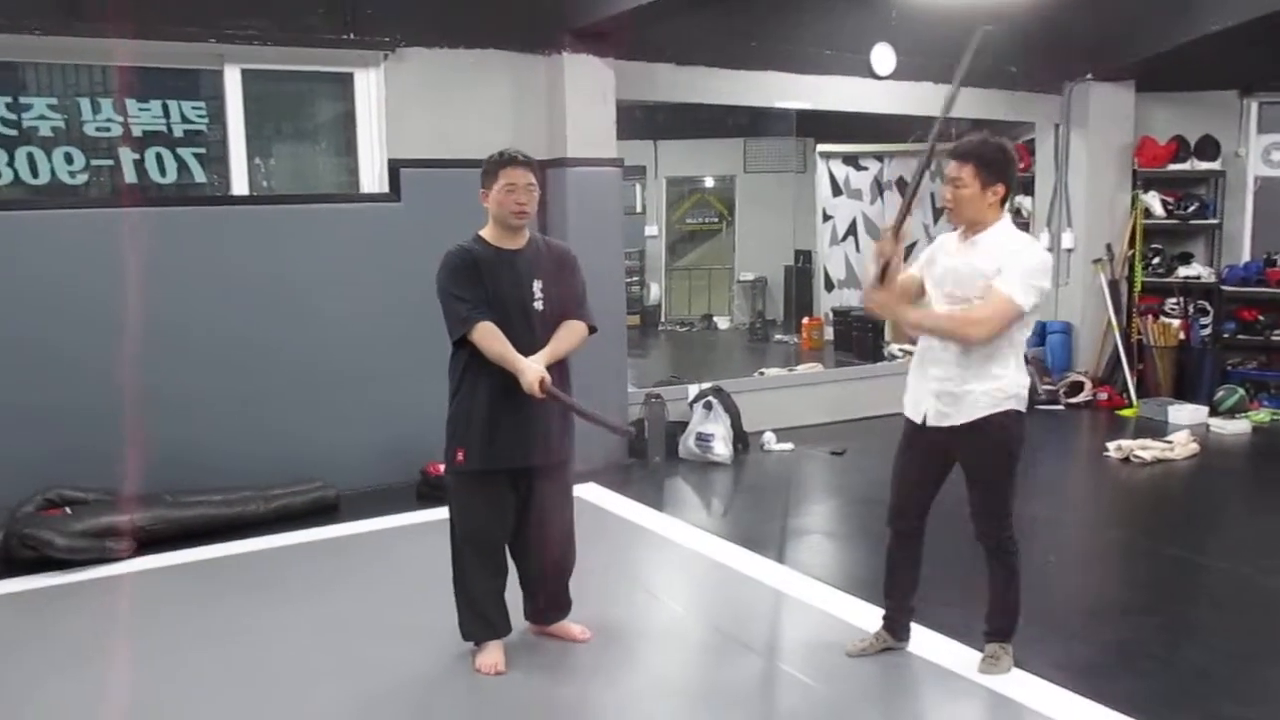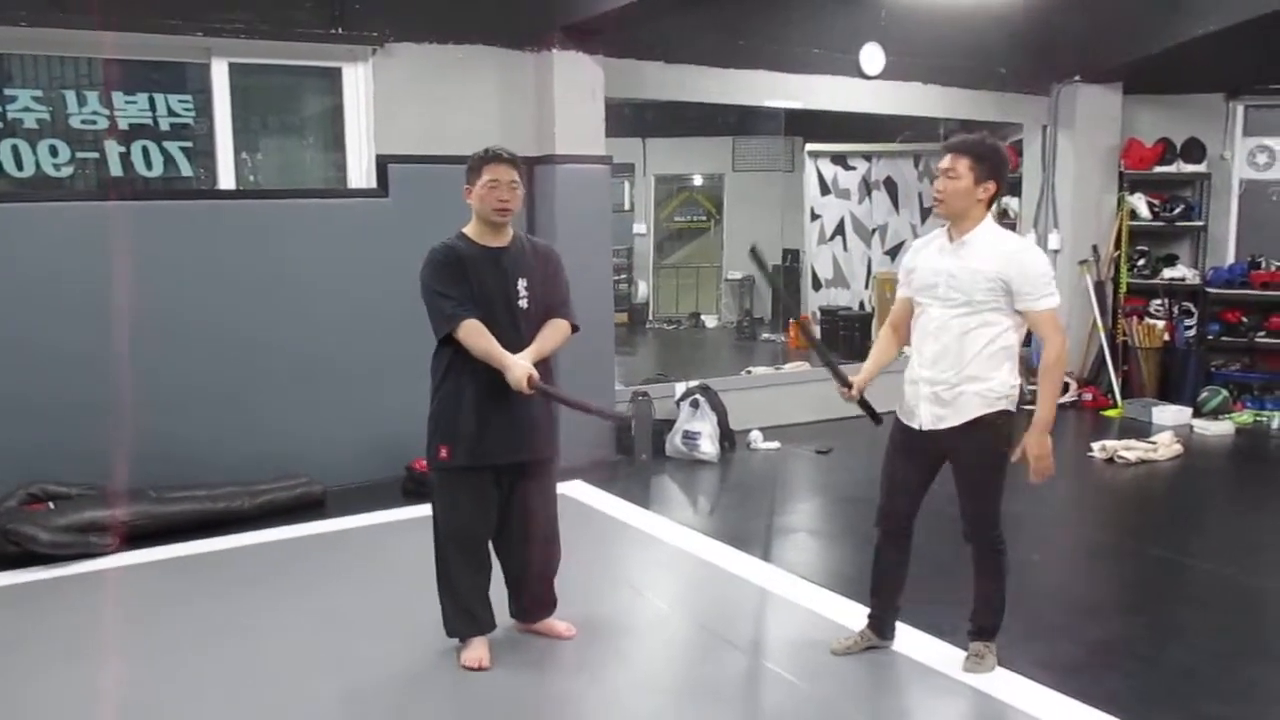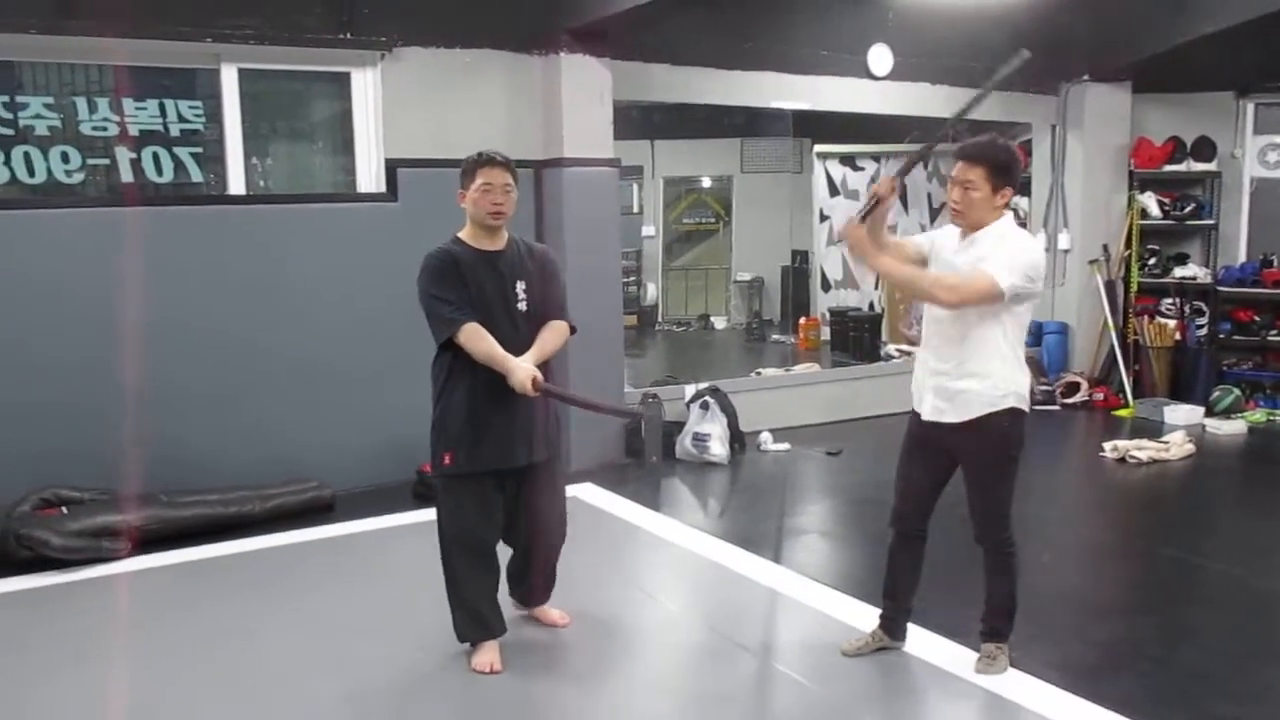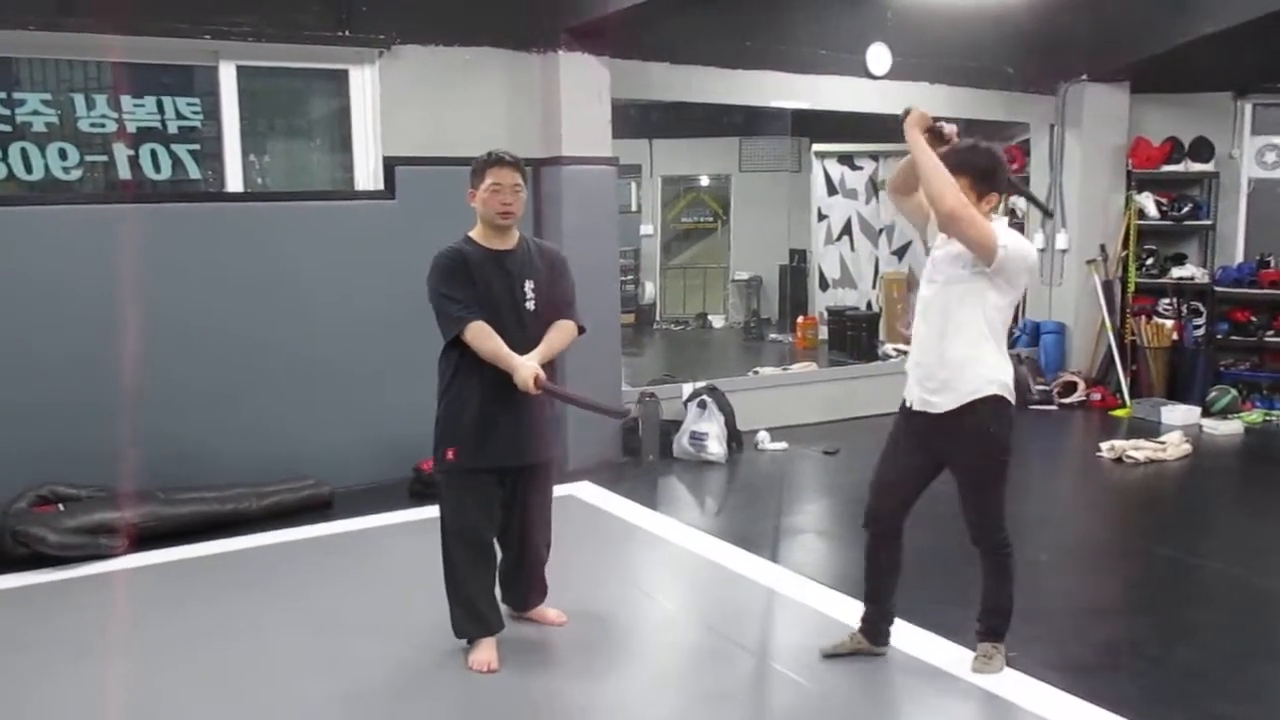
dt=0.4s
person 1, frame 1
left shoulder: (1026, 256)
right shoulder: (944, 247)
left elbow: (978, 327)
right elbow: (897, 294)
left wrist: (902, 313)
right wrist: (886, 267)
left hip: (989, 417)
right hip: (927, 411)
left knee: (994, 533)
right knee: (903, 520)
left ankle: (1000, 640)
right ankle: (895, 626)
person 1, frame 2
left shoulder: (1018, 255)
right shoulder: (919, 251)
left elbow: (1053, 344)
right elbow: (897, 326)
left wrist: (1040, 428)
right wrist: (866, 374)
left hip: (981, 418)
right hip: (916, 413)
left knee: (983, 534)
right knee: (891, 521)
left ankle: (984, 638)
right ankle: (880, 625)
person 1, frame 3
left shoulder: (1022, 252)
right shoulder: (945, 239)
left elbow: (954, 293)
right elbow: (890, 254)
left wrist: (876, 258)
right wrist: (876, 217)
left hip: (990, 415)
right hip: (930, 409)
left knee: (992, 534)
right knee: (906, 521)
left ankle: (995, 639)
right ankle: (891, 626)
person 1, frame 4
left shoulder: (1013, 251)
right shoulder: (945, 235)
left elbow: (953, 209)
right elbow: (901, 191)
left wrist: (916, 140)
right wrist: (923, 147)
left hip: (977, 409)
right hip: (921, 405)
left knee: (987, 532)
right knee: (881, 514)
left ankle: (992, 638)
right ankle: (874, 629)
person 2, frame 1
left shoulder: (559, 259)
right shoulder: (462, 262)
left elbow: (578, 322)
right elbow: (478, 327)
left wrist: (541, 359)
right wrist: (519, 366)
left hip: (547, 415)
right hip: (481, 418)
left knee: (550, 526)
right knee: (480, 533)
left ankle: (548, 613)
right ankle: (488, 634)
person 2, frame 2
left shoulder: (543, 257)
right shoulder: (445, 259)
left elbow: (561, 321)
right elbow: (464, 324)
left wrist: (527, 358)
right wrist: (506, 363)
left hip: (529, 413)
right hip: (464, 416)
left knee: (535, 523)
right knee: (463, 529)
left ankle: (534, 611)
right ankle: (473, 630)
person 2, frame 3
left shoulder: (538, 259)
right shoulder: (442, 264)
left elbow: (559, 323)
right elbow: (465, 329)
left wrist: (529, 360)
right wrist: (509, 366)
left hip: (530, 416)
right hip: (466, 420)
left knee: (545, 520)
right knee: (470, 533)
left ankle: (531, 595)
right ankle: (483, 632)
person 2, frame 4
left shoulder: (548, 259)
right shoulder: (452, 262)
left elbow: (567, 322)
right elbow: (471, 326)
left wrist: (535, 358)
right wrist: (514, 364)
left hip: (532, 413)
right hip: (470, 416)
left knee: (531, 521)
right knee: (469, 528)
left ankle: (525, 597)
right ankle: (481, 631)
